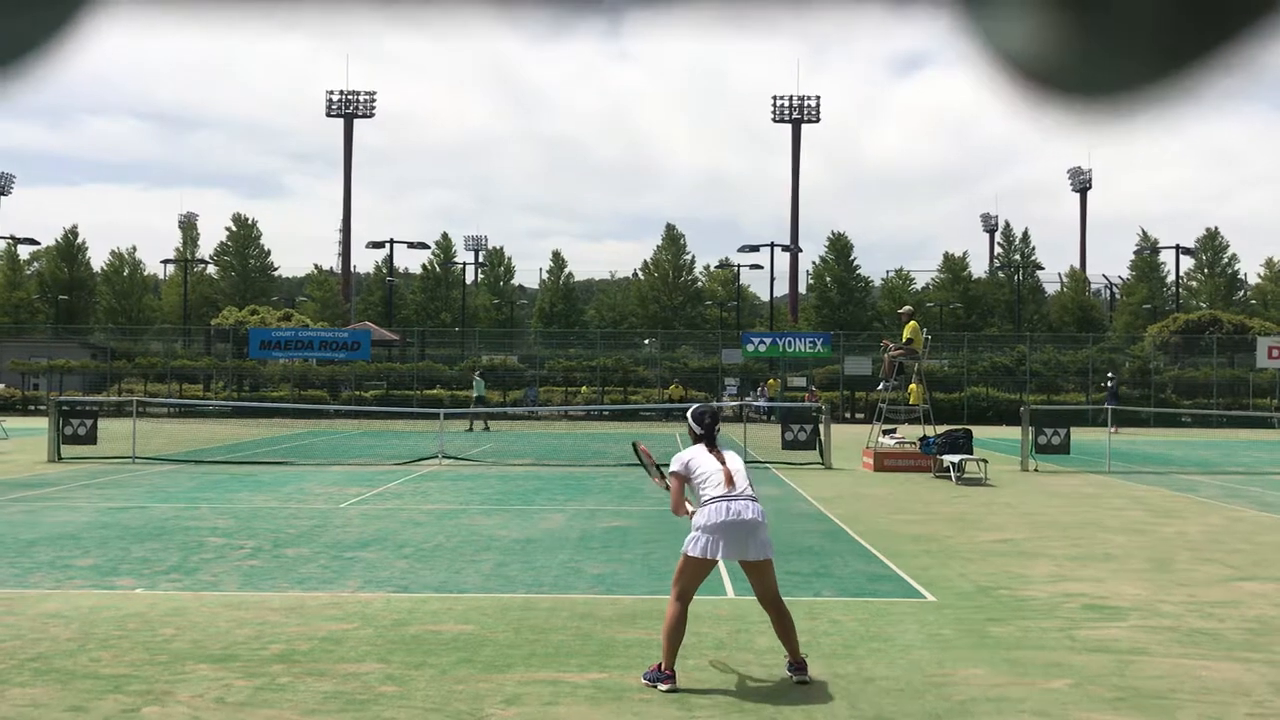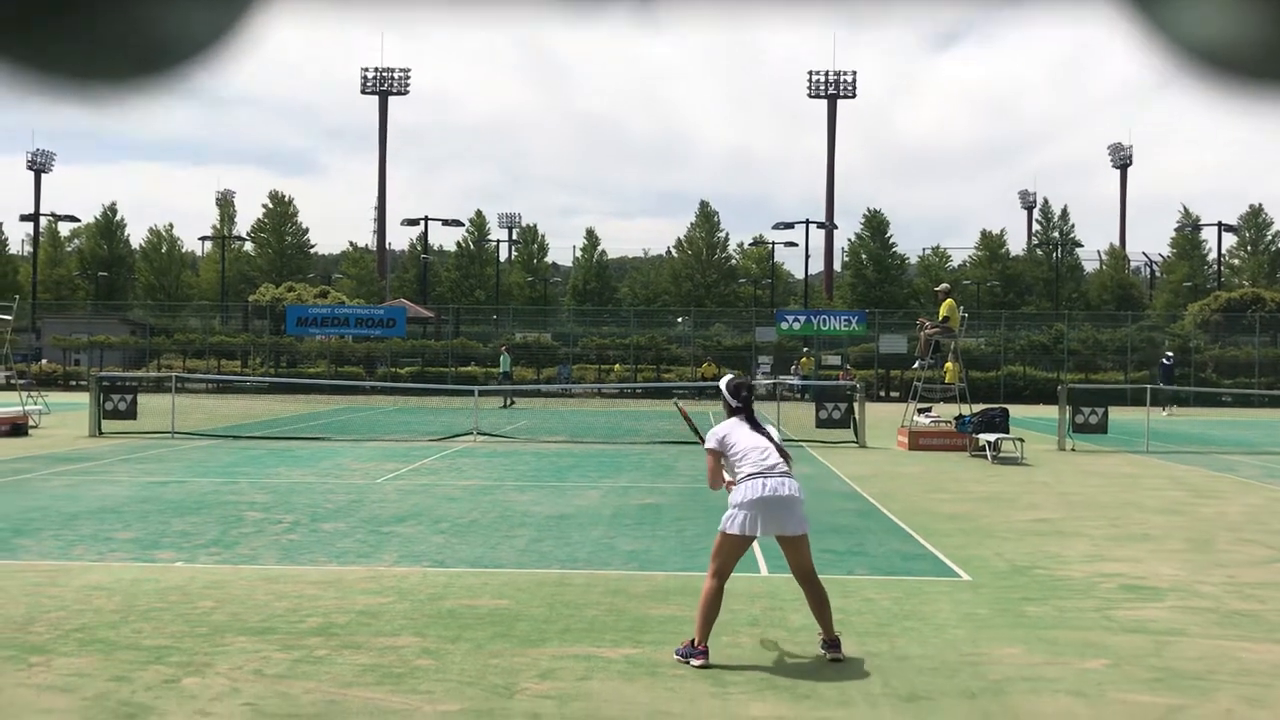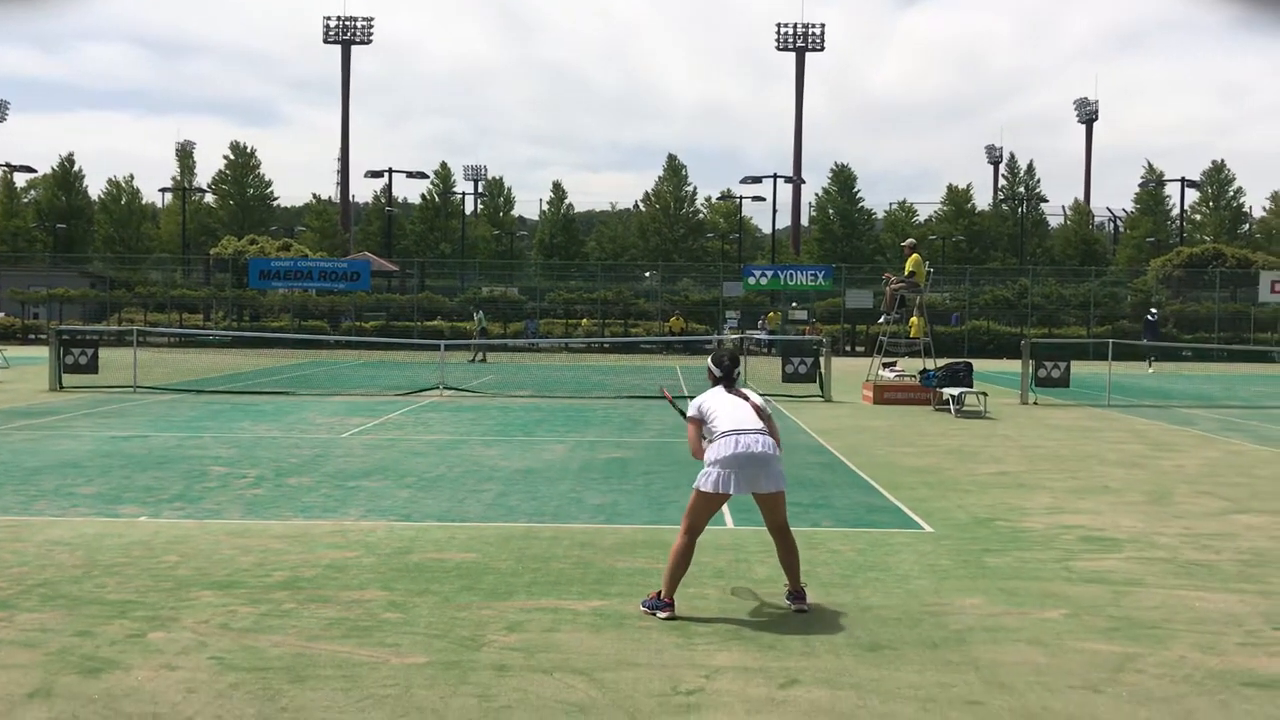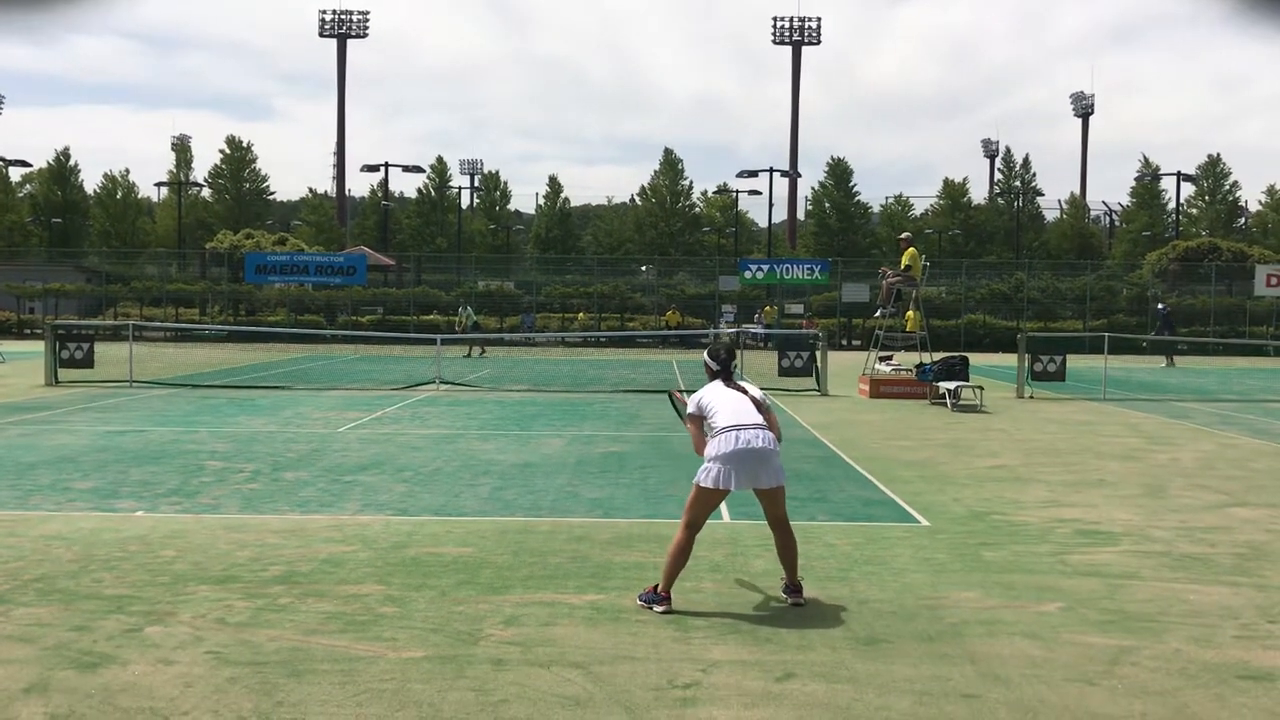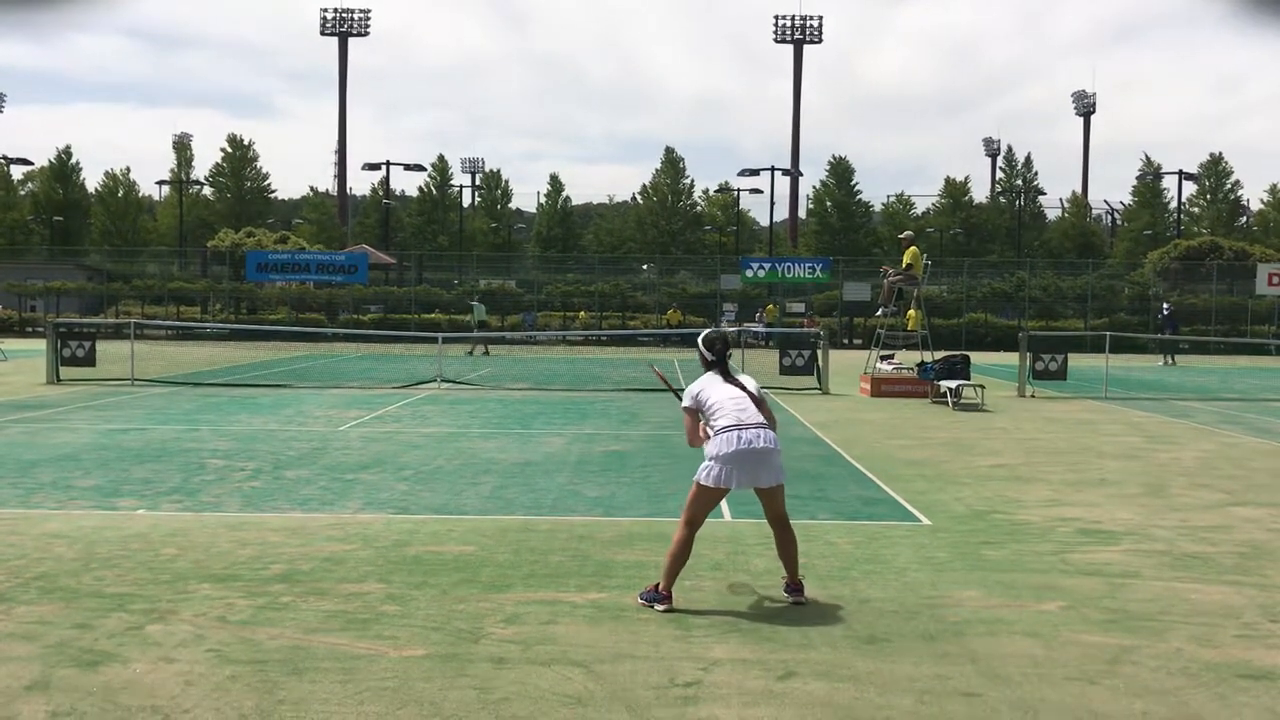
dt=1s
person 1, frame 1
left shoulder: (683, 457)
right shoulder: (733, 456)
left elbow: (676, 508)
left wrist: (690, 510)
left hip: (713, 519)
right hip: (753, 517)
left knee: (679, 596)
right knee: (771, 599)
left ankle: (666, 671)
right ankle: (798, 663)
person 1, frame 2
left shoulder: (718, 432)
right shoulder: (768, 429)
left elbow: (714, 483)
left wrist: (727, 479)
left hip: (751, 496)
right hip: (789, 493)
left knee: (717, 574)
right knee: (807, 575)
left ankle: (698, 647)
right ankle: (831, 642)
person 1, frame 3
left shoulder: (701, 401)
right shoulder: (753, 396)
left elbow: (696, 451)
right elbow: (776, 440)
left hip: (726, 452)
right hip: (765, 452)
left knee: (689, 530)
right knee: (780, 528)
left ankle: (665, 600)
right ankle: (797, 593)
person 1, frame 4
left shoulder: (700, 396)
right shoulder: (752, 389)
left elbow: (700, 448)
right elbow: (777, 433)
left hip: (726, 449)
right hip: (765, 447)
left knee: (689, 525)
right knee: (779, 522)
left ankle: (661, 594)
right ankle: (793, 587)
person 1, frame 5
left shoulder: (696, 388)
right shoulder: (747, 381)
left elbow: (693, 441)
right elbow: (772, 424)
left hip: (726, 449)
right hip: (766, 445)
left knee: (689, 523)
right knee: (779, 520)
left ankle: (662, 592)
right ankle: (794, 586)
